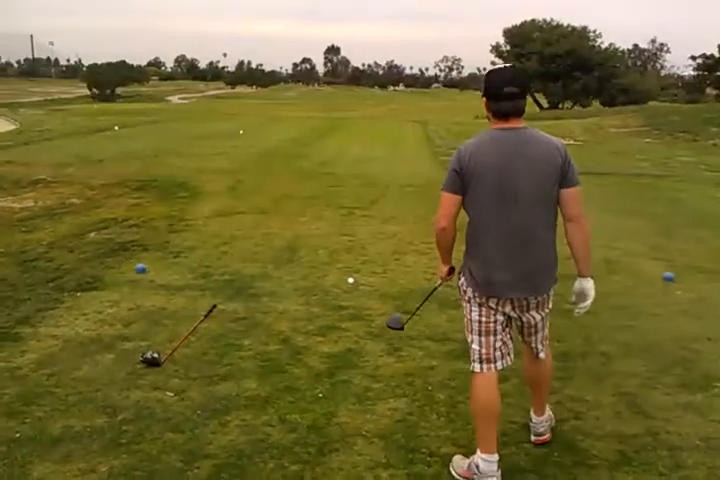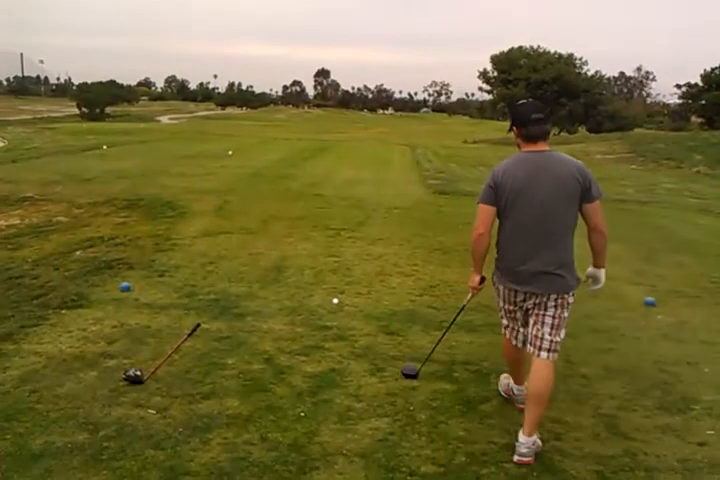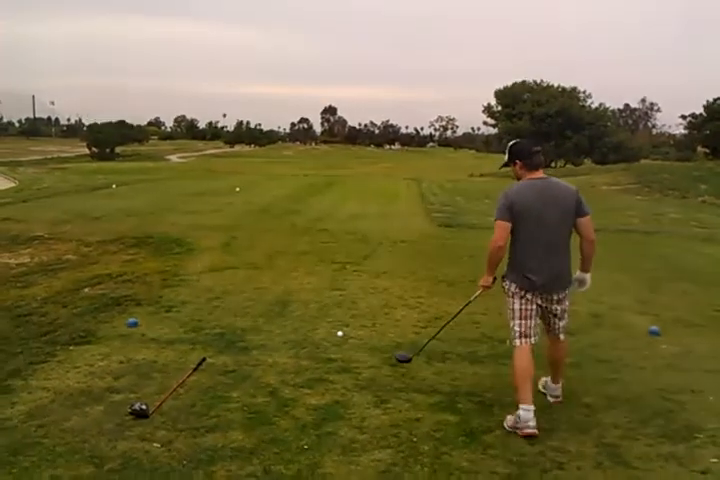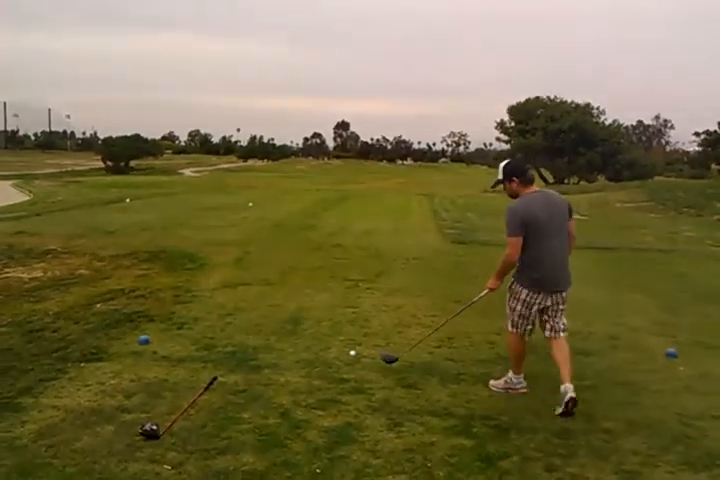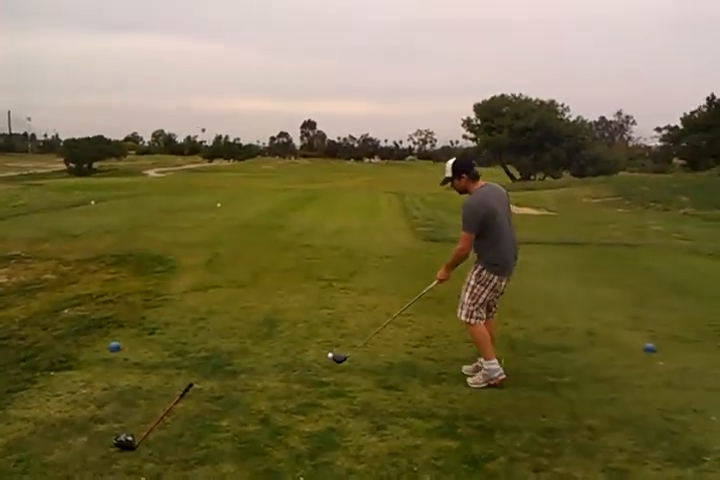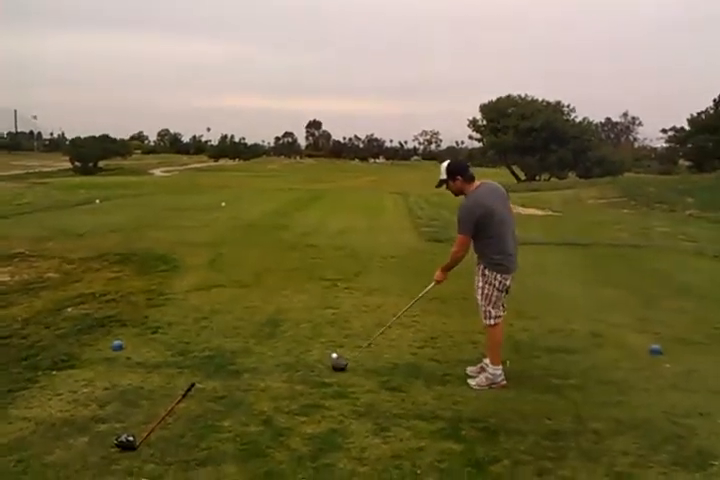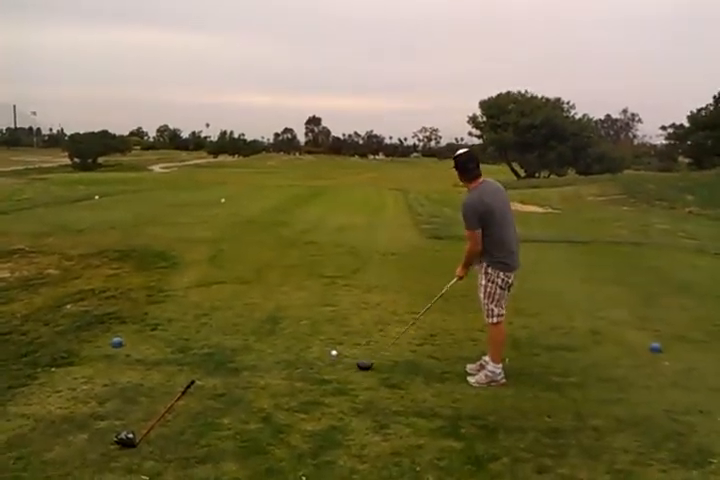
dt=0.7s
person 1, frame 1
left shoulder: (467, 153)
right shoulder: (555, 150)
left elbow: (443, 223)
right elbow: (575, 219)
left wrist: (445, 262)
right wrist: (585, 275)
left hip: (482, 280)
right hip: (536, 279)
left knee: (485, 369)
right knee: (537, 349)
right ankle: (541, 421)
person 1, frame 2
left shoulder: (501, 172)
right shoulder: (577, 170)
left elbow: (481, 231)
right elbow: (598, 227)
left wrist: (476, 271)
right wrist: (598, 266)
left hip: (510, 277)
right hip: (556, 282)
left knee: (513, 337)
right knee: (543, 357)
left ankle: (517, 388)
right ankle: (526, 441)
person 1, frame 3
left shoulder: (511, 195)
right shoulder: (570, 192)
left elbow: (499, 243)
right elbow: (589, 238)
left wrist: (489, 274)
right wrist: (584, 271)
left hip: (521, 283)
right hip: (558, 283)
left knee: (522, 344)
right knee: (557, 336)
left ankle: (526, 415)
right ankle: (555, 387)
person 1, frame 4
left shoulder: (517, 209)
right shoulder: (560, 200)
left elbow: (512, 255)
right elbow: (571, 237)
left wrist: (497, 278)
left hip: (529, 283)
right hip: (559, 283)
left knee: (516, 330)
right knee: (557, 335)
left ankle: (516, 379)
right ankle: (567, 388)
person 1, frame 5
left shoulder: (473, 204)
right shoulder: (497, 189)
left elbow: (464, 248)
right elbow: (506, 221)
left wrist: (447, 269)
left hip: (490, 267)
right hip: (504, 262)
left knee: (470, 316)
right knee: (485, 315)
left ankle: (492, 369)
right ankle: (487, 361)
person 1, frame 6
left shoulder: (469, 206)
right shoulder: (495, 187)
left elbow: (460, 250)
right elbow: (507, 218)
left wrist: (443, 271)
left hip: (493, 266)
right hip: (505, 259)
left knee: (492, 318)
right knee: (493, 316)
left ankle: (495, 373)
right ankle: (490, 362)
person 1, frame 7
left shoulder: (471, 202)
right shoulder: (494, 186)
left elbow: (475, 245)
left wrist: (464, 266)
right wrist: (473, 262)
left hip: (495, 264)
right hip: (504, 257)
left knee: (494, 316)
right knee: (492, 314)
left ankle: (495, 370)
right ankle: (490, 360)
